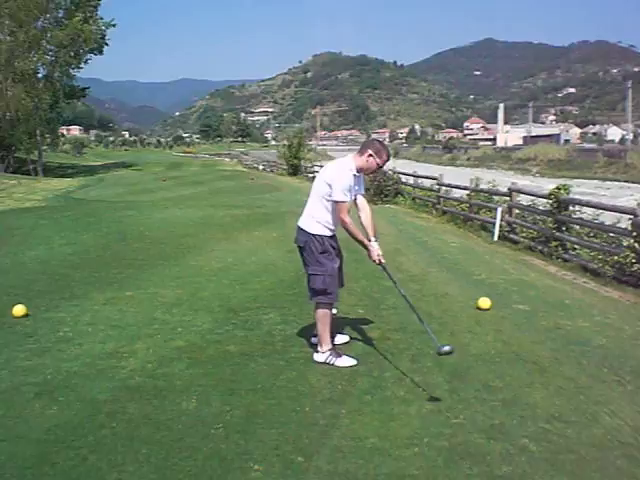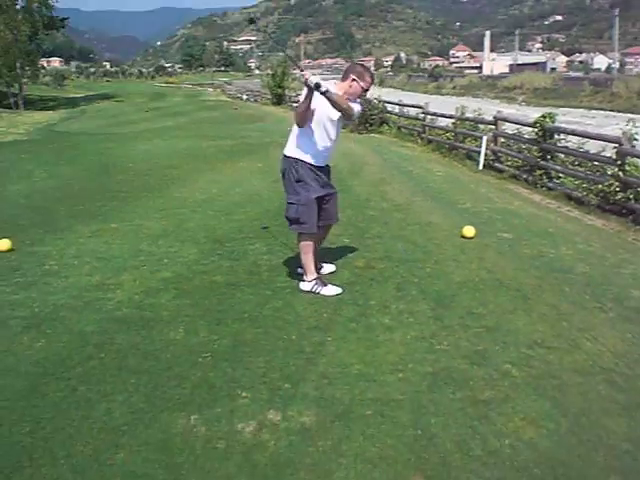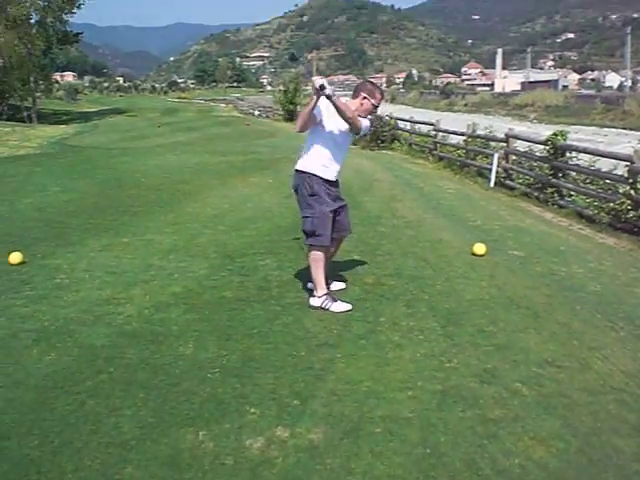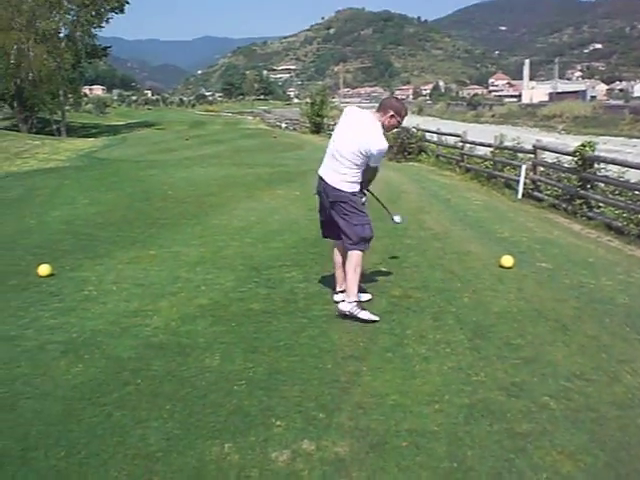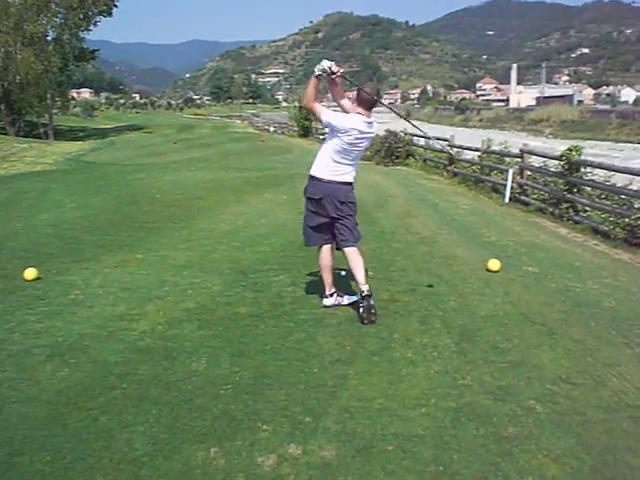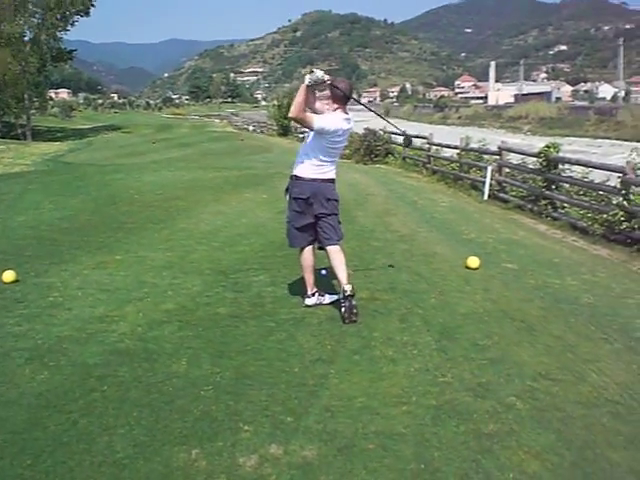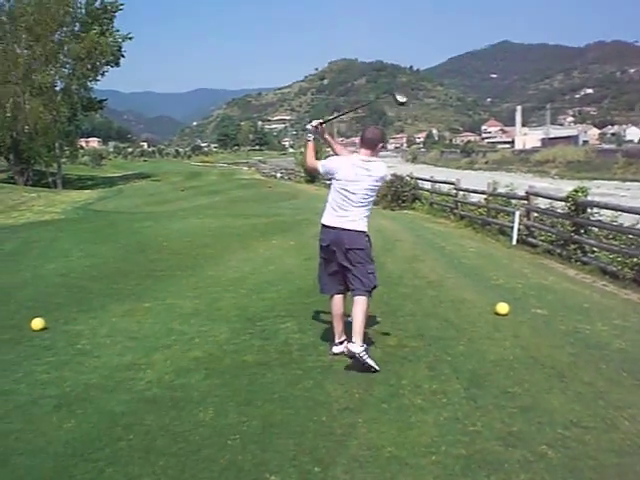
dt=0.3s
person 1, frame 1
left shoulder: (358, 176)
right shoulder: (340, 171)
left elbow: (363, 208)
right elbow: (343, 218)
left wrist: (373, 242)
right wrist: (368, 246)
left hip: (325, 235)
right hip: (315, 235)
left knee: (331, 287)
right knee: (325, 291)
left ankle: (322, 333)
right ankle: (324, 350)
person 1, frame 2
left shoulder: (353, 106)
right shoulder: (312, 91)
left elbow: (344, 110)
right elbow: (300, 121)
left wrist: (324, 91)
right wrist: (310, 91)
left hip: (320, 167)
right hip: (298, 163)
left knee: (326, 220)
right knee: (307, 221)
left ankle: (310, 263)
right ankle: (310, 279)
person 1, frame 3
left shoulder: (364, 123)
right shoulder: (324, 106)
left elbow: (351, 120)
right elbow: (300, 127)
left wrist: (331, 96)
right wrist: (316, 97)
left hip: (329, 182)
right hip: (310, 177)
left knee: (338, 232)
right knee: (320, 234)
left ankle: (319, 279)
right ankle: (320, 294)
person 1, frame 4
left shoulder: (352, 113)
right shoulder: (378, 144)
right elbow: (368, 176)
right wrist: (364, 190)
left hip: (326, 183)
right hip: (345, 192)
left knee: (342, 239)
right knee: (357, 242)
left ankle: (342, 290)
right ankle: (350, 301)
person 1, frame 5
left shoulder: (345, 123)
right shoulder: (370, 126)
left elbow: (308, 104)
right elbow: (342, 103)
left wrist: (318, 75)
right wrist: (334, 78)
left hip: (319, 185)
right hip: (343, 188)
left knee: (324, 242)
right knee: (349, 243)
left ankle: (330, 293)
right ankle: (363, 289)
person 1, frame 6
left shoulder: (331, 122)
right shoulder: (344, 120)
left elbow: (295, 114)
right elbow: (312, 106)
left wrist: (309, 83)
right wrist: (313, 85)
left hip: (303, 185)
right hip: (326, 186)
left knee: (306, 243)
right knee: (332, 242)
left ankle: (311, 293)
right ankle: (346, 288)
person 1, frame 7
left shoulder: (339, 164)
right shoulder: (381, 171)
left elbow: (310, 164)
left wrist: (312, 136)
right wrist: (327, 136)
left hip: (329, 232)
right hip: (355, 235)
left knee: (336, 289)
right knee: (361, 289)
left ankle: (340, 340)
right ankle: (357, 344)
